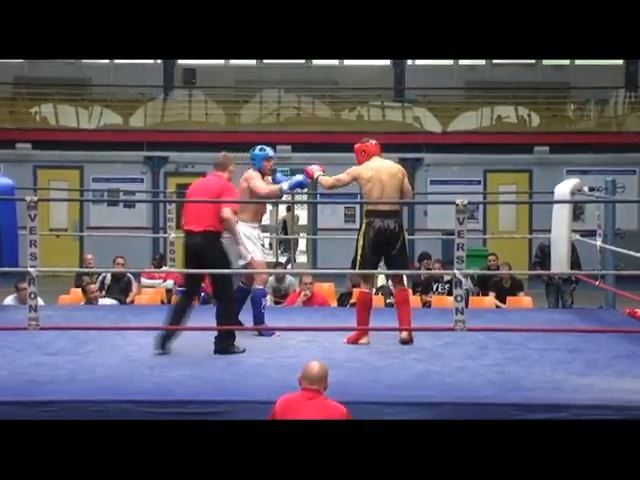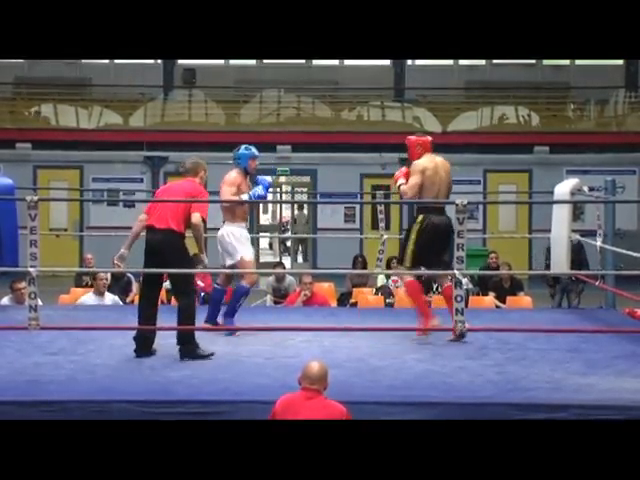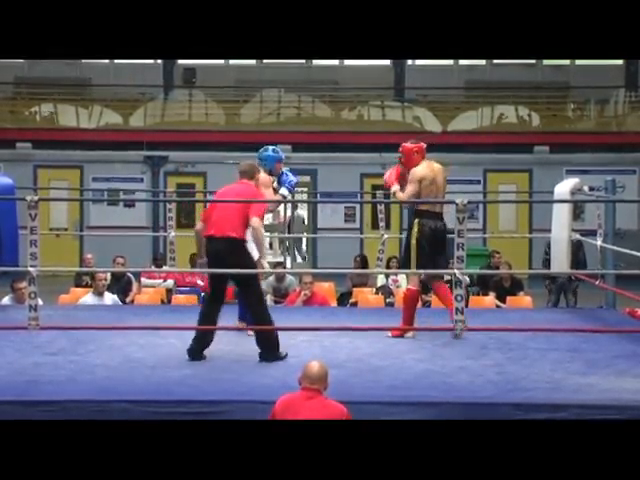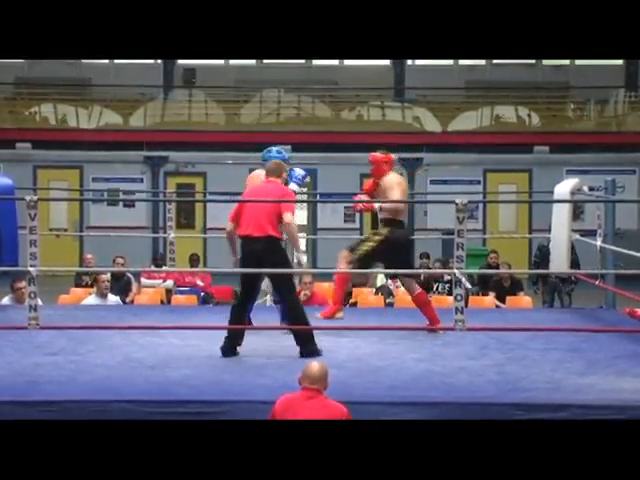
dt=0.7s
person 1, frame 1
left shoulder: (194, 186)
right shoulder: (226, 186)
left elbow: (183, 218)
right elbow: (226, 216)
right wrist: (239, 242)
left hip: (190, 240)
right hip: (210, 240)
left knee: (189, 292)
right knee: (225, 291)
left ankle: (165, 338)
right ankle: (225, 343)
person 1, frame 2
left shoulder: (165, 188)
right shoulder: (200, 191)
left elbow: (142, 219)
right elbow: (196, 222)
left wrist: (126, 248)
right wrist: (202, 252)
left hip: (152, 238)
right hip: (172, 241)
left knee: (149, 294)
right knee: (186, 294)
left ankle: (143, 346)
right ankle: (188, 347)
person 1, frame 3
left shoulder: (221, 192)
right shoulder: (255, 194)
left elbow: (199, 227)
right elbow: (255, 224)
left wrist: (201, 256)
right wrist: (262, 256)
left hip: (213, 246)
right hip: (233, 247)
left knee: (214, 298)
right knee: (255, 299)
left ankle: (197, 347)
right ankle: (270, 350)
person 1, frame 4
left shoulder: (249, 192)
right shoulder: (284, 192)
left elbow: (230, 228)
right elbow: (288, 221)
left wrist: (235, 254)
right wrist: (298, 252)
left hip: (248, 246)
right hip: (270, 246)
left knee: (245, 297)
right knee: (289, 296)
left ankle: (230, 344)
right ankle: (307, 345)
person 2, frame 1
left shoulder: (359, 171)
right shoulder: (398, 169)
left elbow: (328, 183)
right elbow: (408, 197)
left wrist: (315, 173)
left hip: (373, 224)
right hip: (395, 224)
left knee: (366, 280)
right knee: (398, 279)
left ankle: (362, 333)
right ankle: (405, 330)
person 2, frame 2
left shoulder: (420, 165)
right shoulder: (445, 164)
left elbow: (409, 193)
left wrist: (400, 181)
left hip: (425, 219)
right hip: (443, 219)
left knee: (407, 271)
right knee: (442, 275)
left ankle: (427, 319)
person 2, frame 3
left shoulder: (418, 172)
right shoulder: (439, 169)
left elbow: (406, 199)
left wrist: (393, 186)
right wrist: (403, 176)
left hip: (422, 223)
right hip: (439, 224)
left knee: (414, 276)
right knee: (436, 278)
left ankle: (406, 327)
right ankle: (455, 313)
person 2, frame 4
left shoulder: (390, 180)
right shoulder: (398, 179)
left elbow: (397, 205)
left wrist: (374, 205)
right wrist: (372, 196)
left hip: (389, 232)
right hip: (402, 233)
left knee: (346, 258)
right knee: (408, 281)
left ankle: (335, 308)
right ankle: (435, 321)
person 3, frame 1
left shoulder: (264, 178)
right shoulder: (251, 176)
left elbow: (274, 195)
right elbow: (264, 192)
left wrist: (281, 184)
right wrist: (290, 184)
left hip: (253, 230)
right hip: (246, 230)
left knee: (249, 277)
right knee: (261, 277)
left ankle: (233, 317)
right ankle: (259, 325)
person 3, frame 2
left shoulder: (246, 179)
right shoulder: (232, 177)
left elbow: (254, 201)
right elbow: (226, 201)
left wrist: (262, 189)
right wrist: (249, 195)
left hip: (236, 231)
right hip: (233, 231)
left knee: (225, 278)
right knee: (251, 276)
left ankle: (210, 321)
right ankle: (228, 317)
person 3, frame 3
left shoulder: (258, 175)
right shoulder: (262, 177)
left elbow: (266, 200)
right elbow: (270, 205)
left wrist: (278, 186)
right wrist: (286, 189)
left ankle: (244, 318)
right ankle: (254, 323)
person 3, frame 4
left shoulder: (255, 175)
right shoulder: (267, 177)
left wrist: (286, 185)
right wrist: (295, 185)
left ankle: (244, 317)
right ankle: (286, 318)
